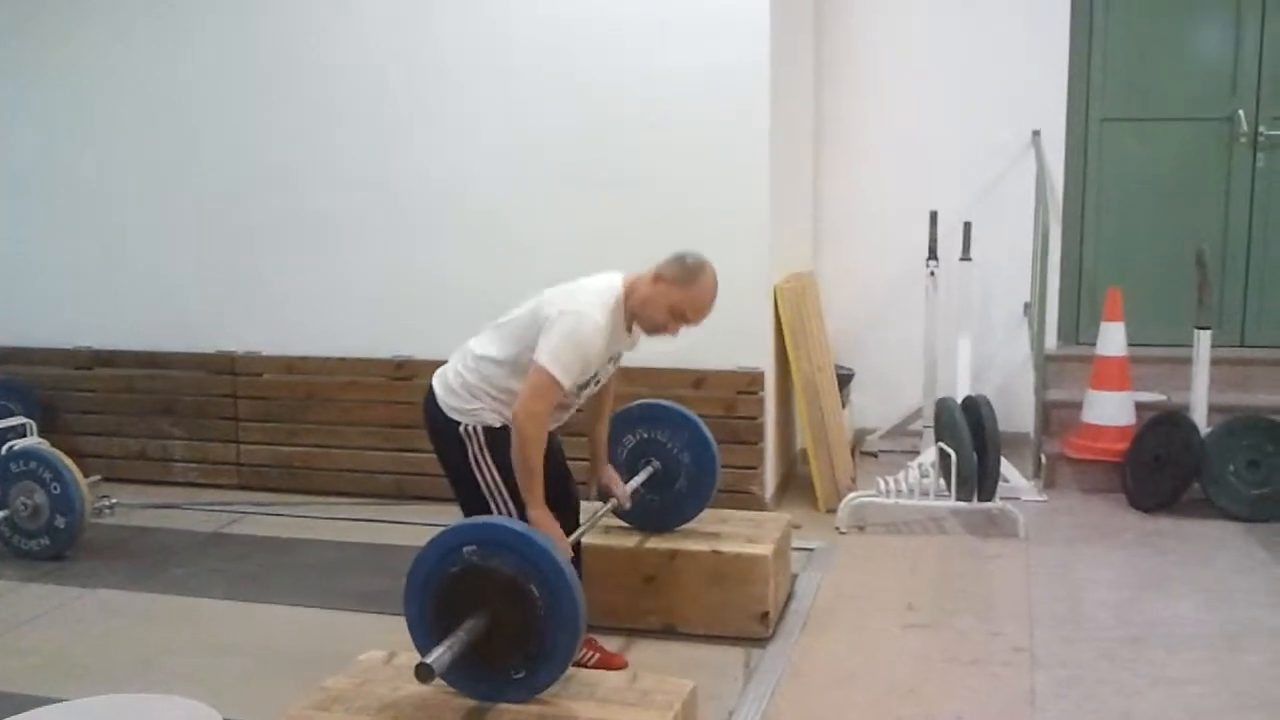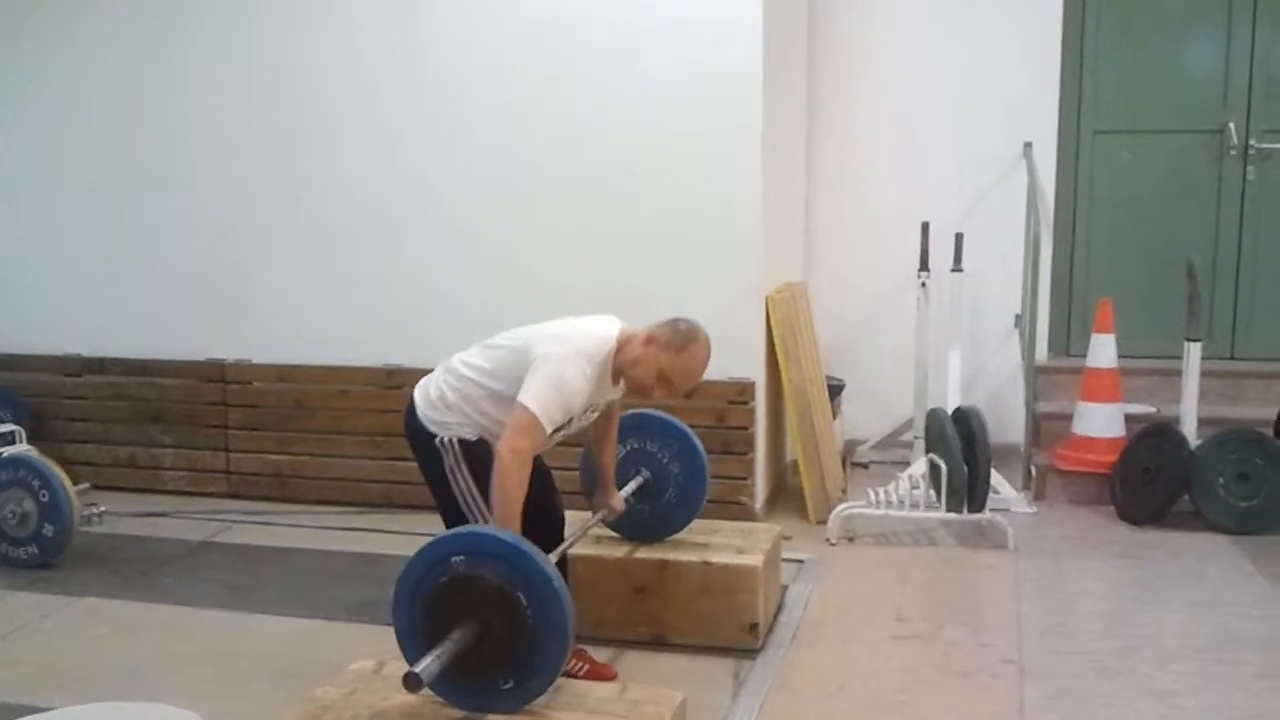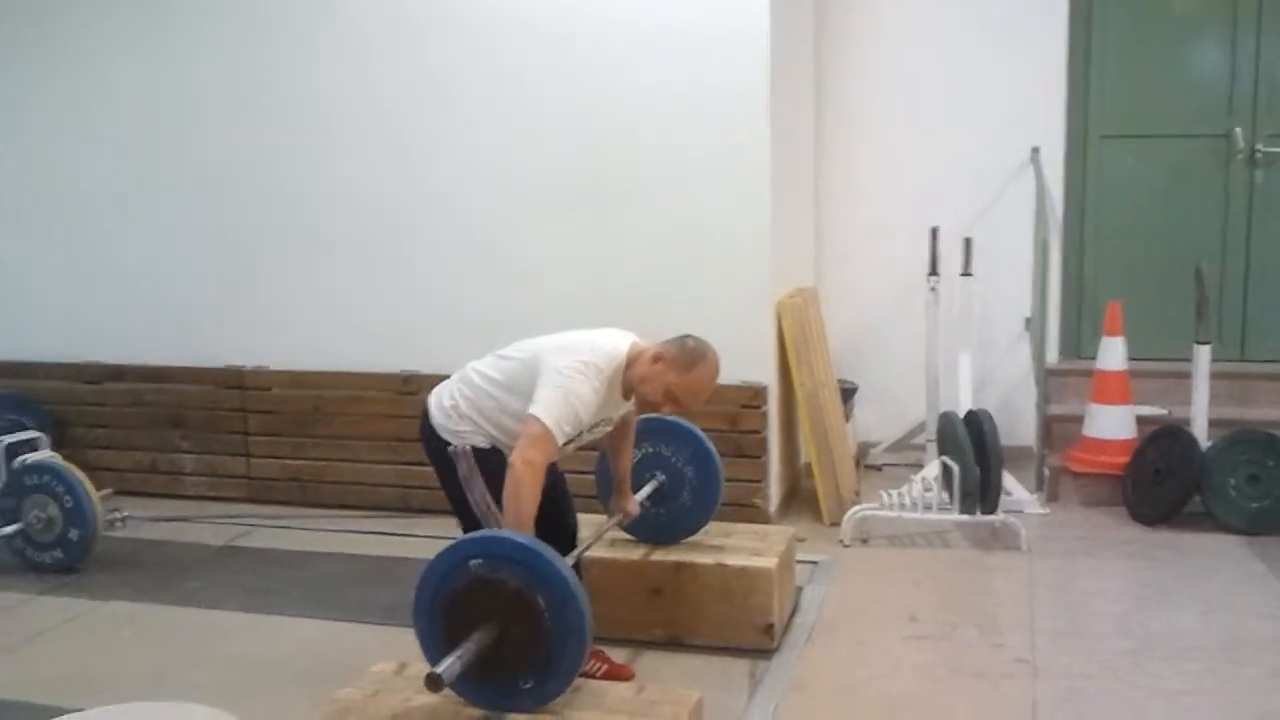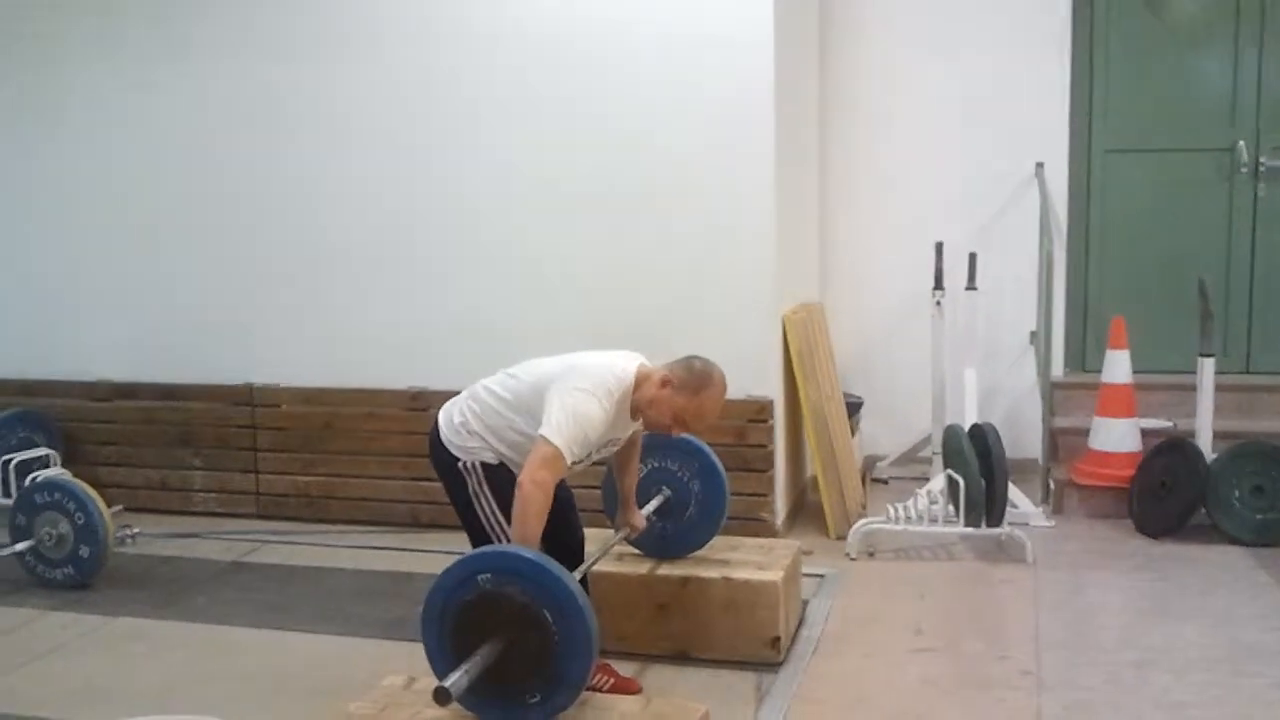
dt=0.4s
person 1, frame 1
left shoulder: (627, 315)
right shoulder: (587, 318)
left elbow: (599, 386)
right elbow: (528, 413)
left wrist: (600, 463)
right wrist: (536, 509)
left hip: (511, 411)
right hip: (466, 412)
left knee: (564, 521)
person 1, frame 2
left shoulder: (619, 351)
right shoulder: (574, 362)
left elbow: (604, 413)
right elbow: (513, 453)
left wrist: (607, 488)
left hip: (495, 422)
right hip: (444, 422)
left knee: (547, 525)
person 1, frame 3
left shoulder: (633, 363)
right shoulder: (583, 374)
left elbow: (620, 420)
right elbow: (525, 464)
left wrist: (623, 492)
left hip: (509, 428)
right hip: (460, 428)
left knee: (560, 531)
person 1, frame 4
left shoulder: (641, 382)
right shoulder: (593, 397)
left elbow: (627, 437)
right elbow: (533, 484)
left wrist: (628, 506)
left hip: (516, 444)
right hip: (467, 444)
left knee: (568, 546)
